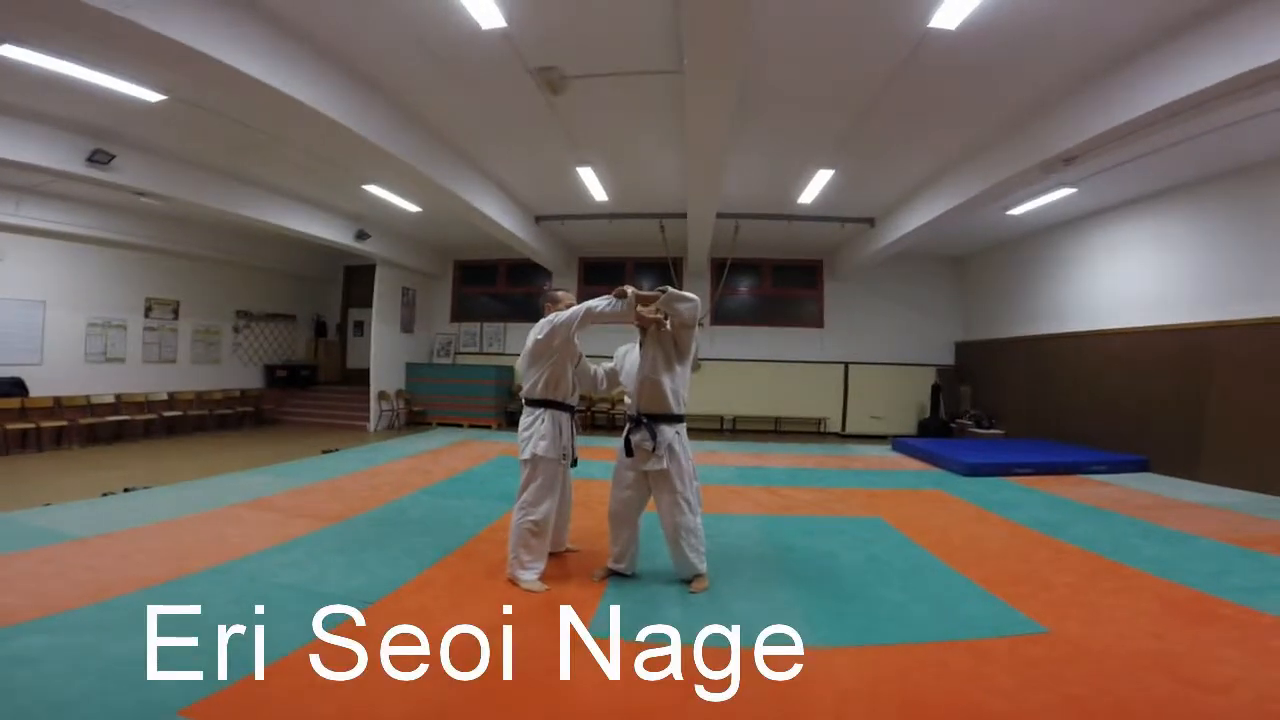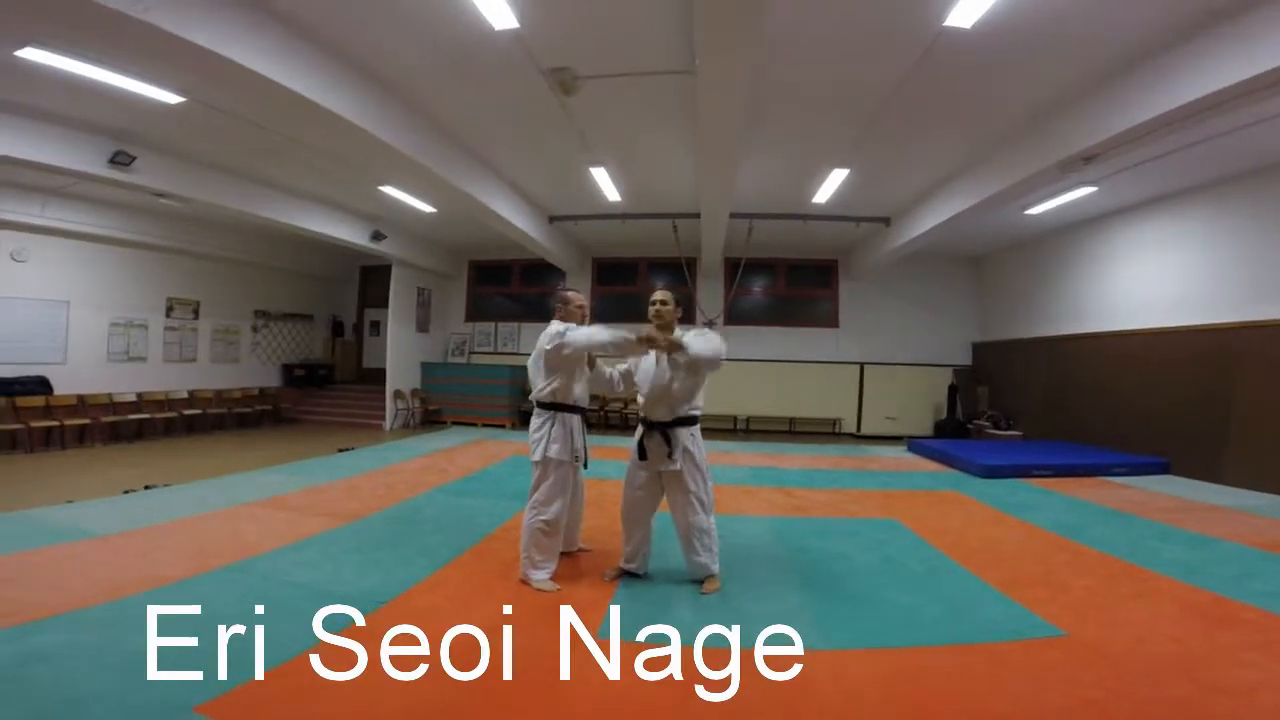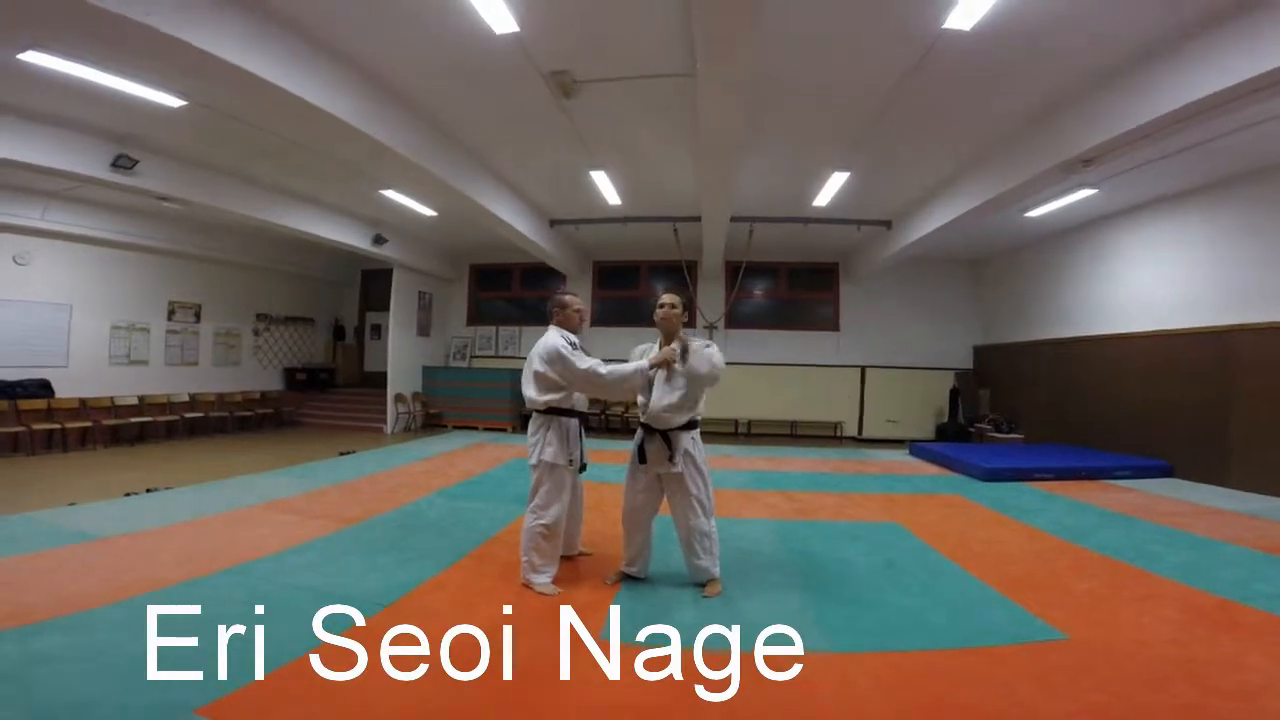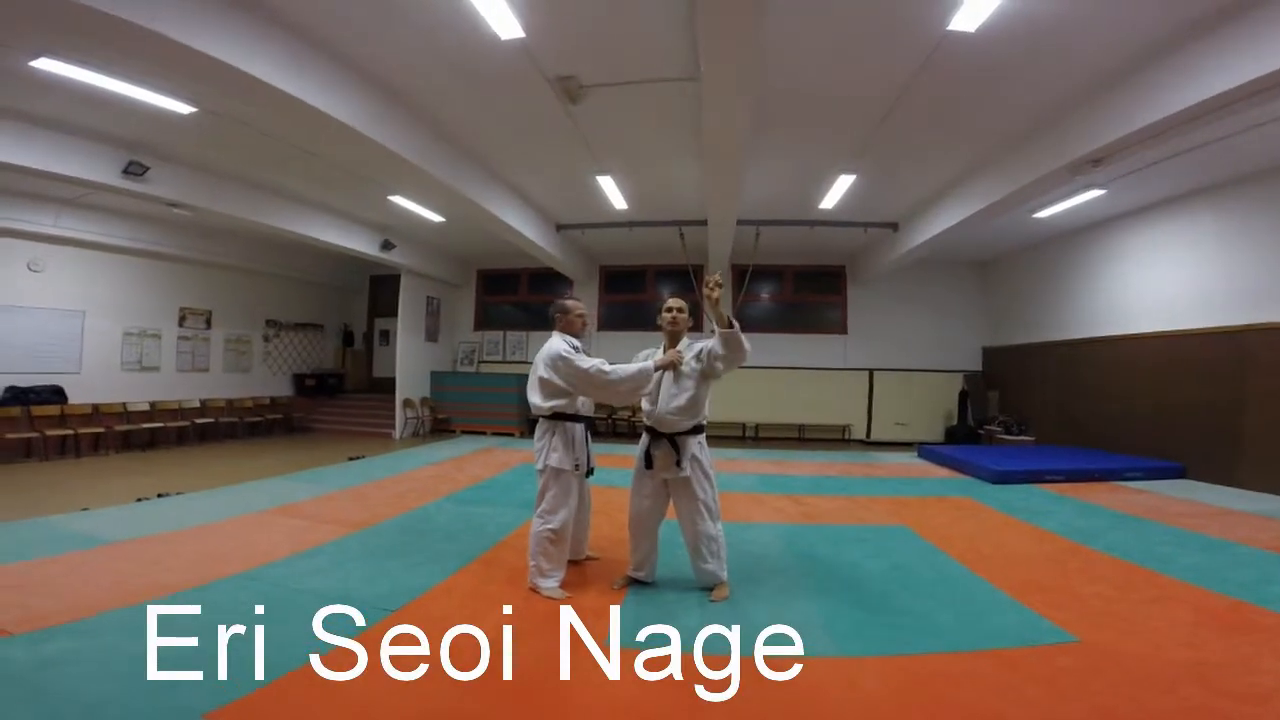
dt=0.3s
person 1, frame 1
left shoulder: (675, 339)
right shoulder: (626, 353)
left elbow: (690, 305)
right elbow: (600, 380)
left wrist: (646, 297)
right wrist: (576, 359)
left hip: (667, 437)
right hip: (634, 436)
left knee: (680, 508)
right knee: (622, 507)
left ankle: (695, 569)
right ankle: (620, 563)
person 1, frame 2
left shoulder: (692, 342)
right shoulder: (641, 353)
left elbow: (716, 351)
right elbow: (617, 382)
left wrist: (672, 345)
left hip: (681, 439)
right hip: (647, 438)
left knee: (693, 509)
right knee: (635, 507)
left ankle: (707, 570)
right ankle: (632, 563)
person 1, frame 3
left shoulder: (697, 348)
right shoulder: (642, 352)
left elbow: (713, 371)
left wrist: (682, 341)
left hip: (682, 443)
right hip: (647, 441)
left knee: (695, 513)
right knee: (636, 511)
left ankle: (709, 574)
right ankle: (633, 567)
person 1, frame 4
left shoulder: (702, 353)
right shoulder: (645, 358)
left elbow: (735, 353)
left wrist: (715, 309)
left hip: (688, 448)
right hip: (652, 446)
left knee: (701, 518)
right knee: (642, 516)
left ankle: (716, 577)
right ankle: (640, 571)
person 2, frame 1
left shoulder: (557, 338)
right shoulder: (547, 329)
right elbow: (586, 312)
right wrist: (626, 305)
left hip: (556, 422)
right hip: (543, 425)
left knee: (558, 492)
right knee: (536, 498)
left ankle: (554, 543)
right ankle: (523, 570)
person 2, frame 2
left shoulder: (568, 340)
right shoulder: (557, 335)
left elbow: (597, 379)
right elbow: (596, 337)
right wrist: (636, 341)
left hip: (568, 424)
right hip: (554, 426)
left knee: (571, 492)
right knee: (548, 500)
left ankle: (566, 542)
right ankle: (535, 569)
person 2, frame 3
left shoulder: (563, 343)
right shoulder: (554, 346)
left elbow: (584, 380)
right elbow: (598, 376)
right wrist: (650, 364)
left hip: (565, 429)
right hip: (552, 431)
left knee: (570, 495)
right knee: (547, 504)
left ankle: (566, 546)
right ankle: (536, 573)
person 2, frame 4
left shoulder: (567, 348)
right shoulder: (558, 352)
left elbow: (589, 383)
right elbow: (604, 377)
right wrist: (656, 365)
left hip: (573, 434)
right hip: (559, 436)
left knee: (577, 500)
right knee: (555, 508)
left ankle: (574, 551)
right ankle: (543, 577)
